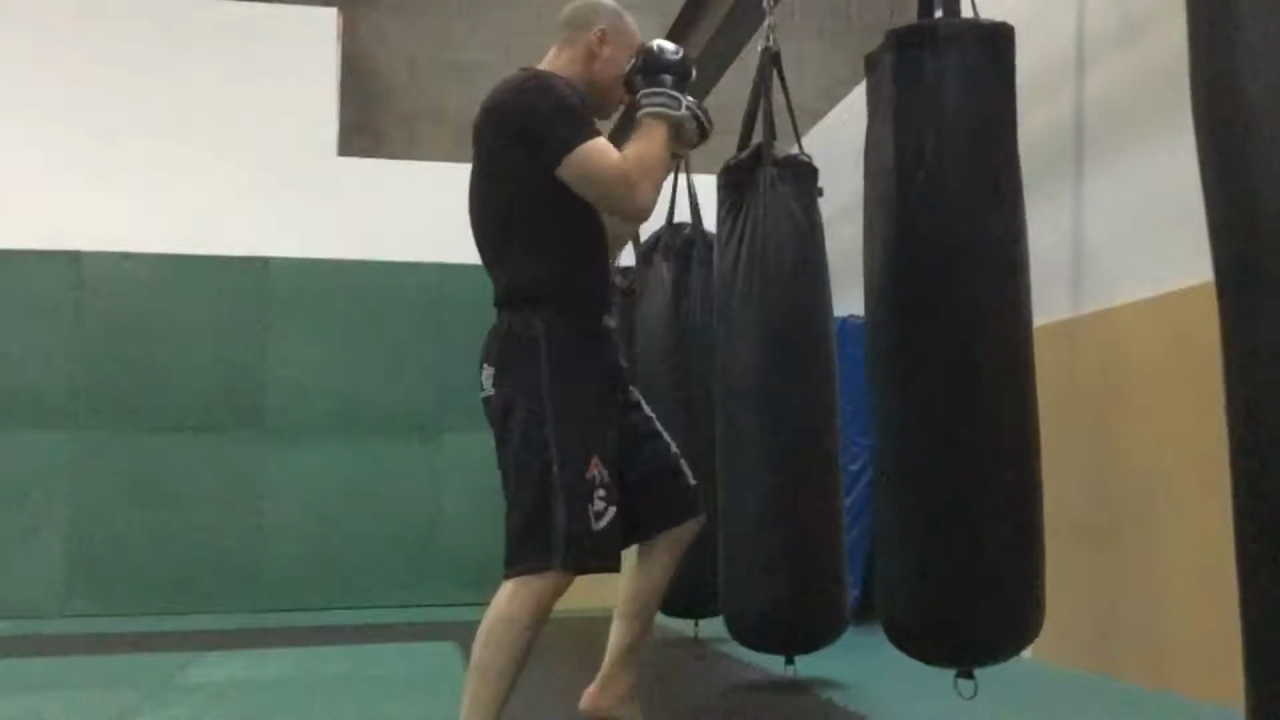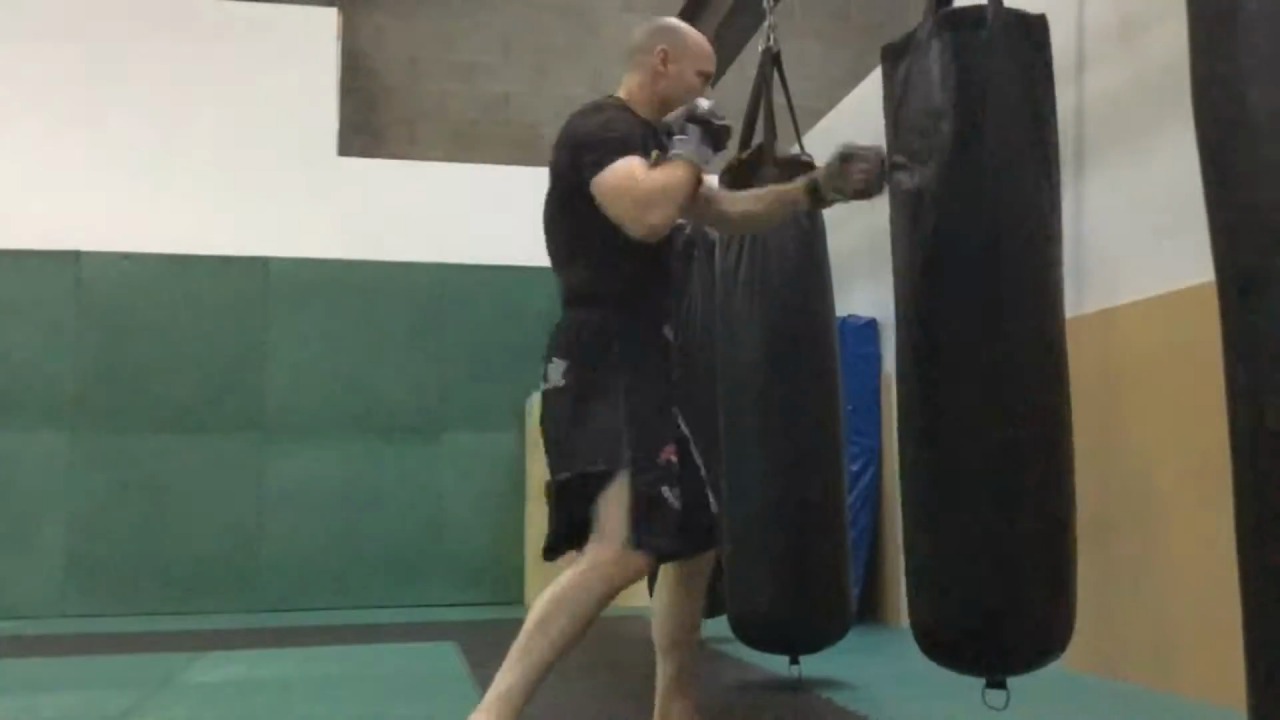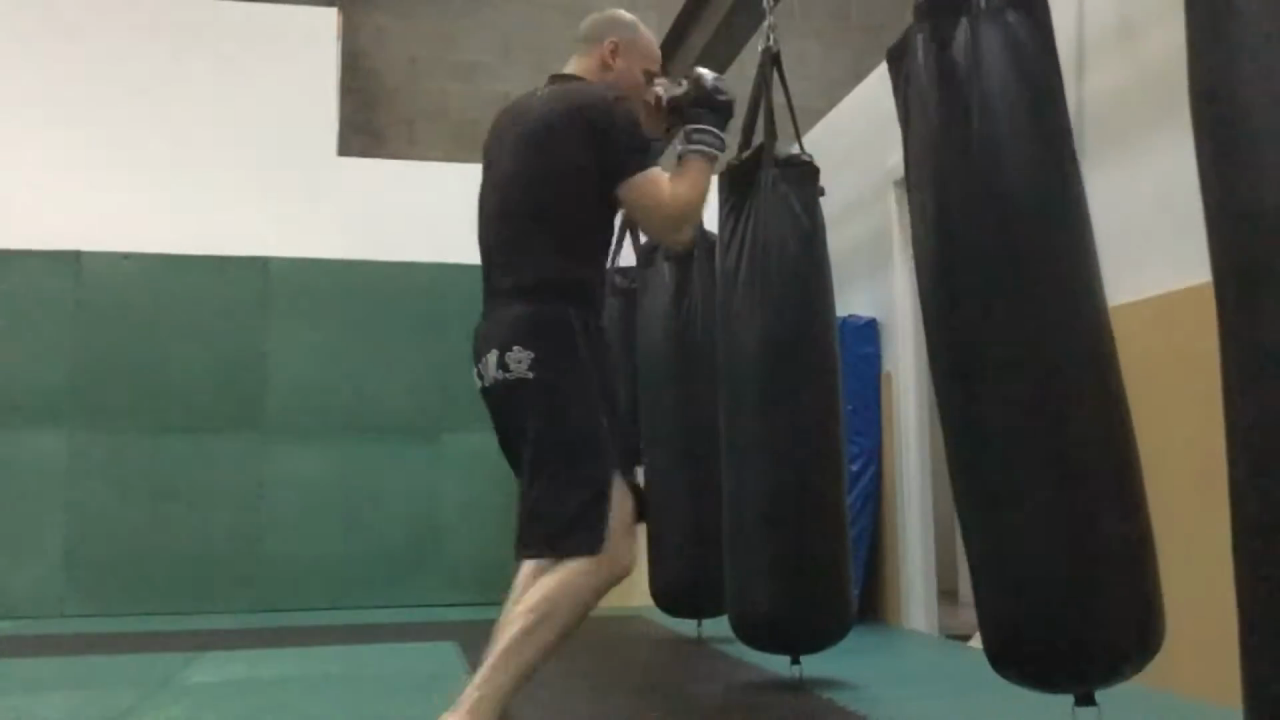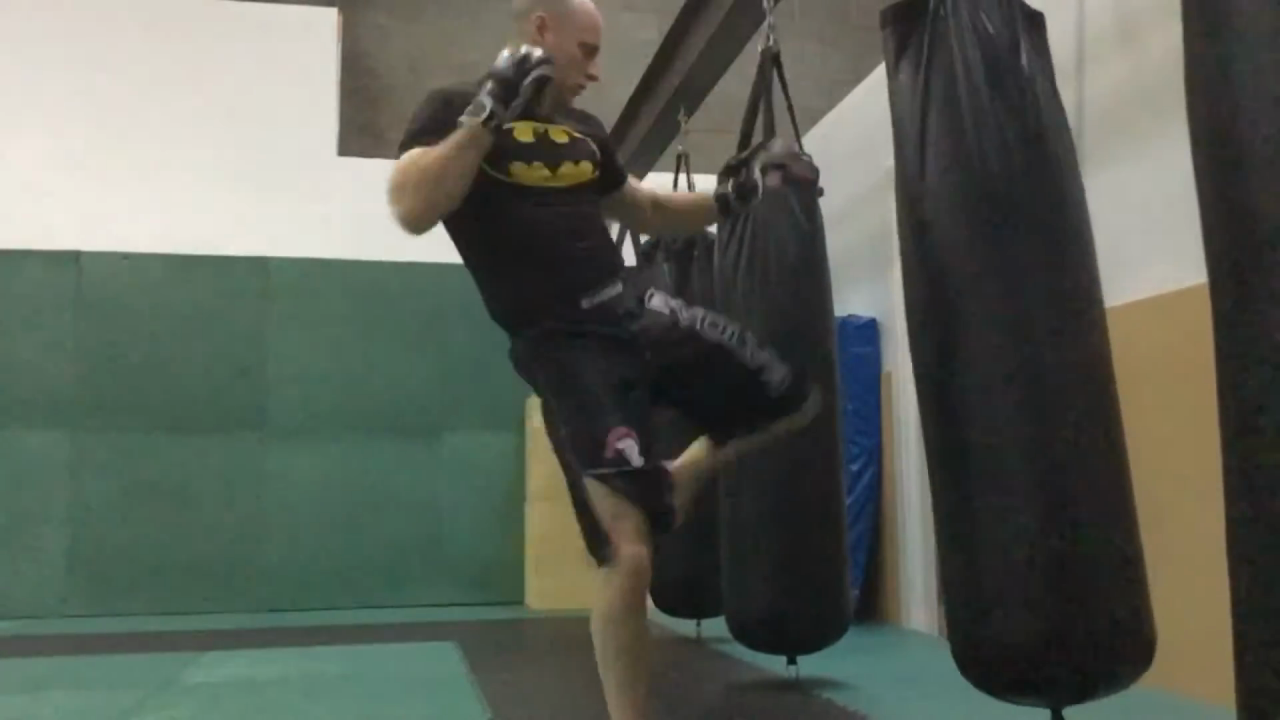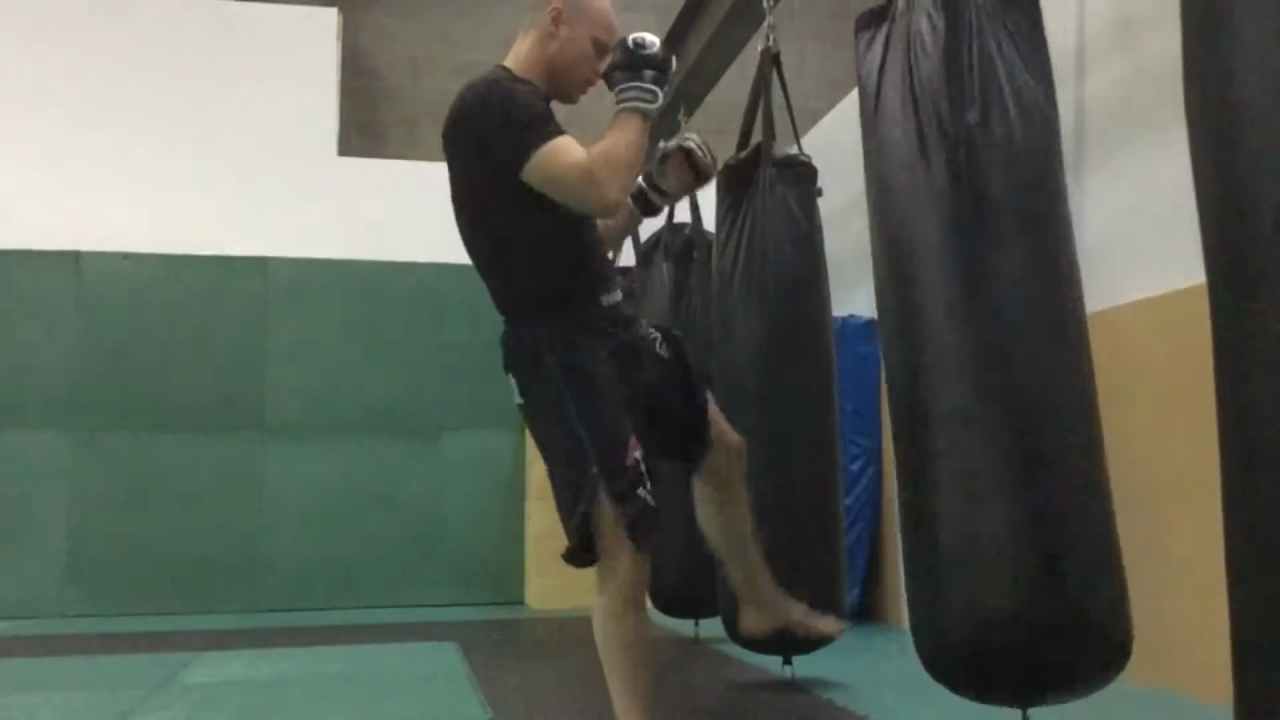
dt=0.4s
person 1, frame 1
left shoulder: (549, 115)
right shoulder: (533, 98)
left elbow: (600, 232)
right elbow: (629, 194)
left wrist: (672, 144)
right wrist: (662, 101)
left hip: (585, 351)
right hip: (545, 352)
left knee: (675, 515)
right knee: (546, 565)
person 1, frame 2
left shoulder: (656, 139)
right shoulder: (596, 128)
left elbow: (724, 213)
right elbow: (648, 218)
left wrist: (825, 185)
right wrist: (695, 144)
left hip: (633, 362)
right hip: (604, 359)
left knee: (693, 548)
right knee: (617, 548)
person 1, frame 3
left shoulder: (516, 117)
right shoulder: (599, 112)
right elbow: (677, 225)
left wrist: (685, 122)
right wrist: (701, 131)
left hip: (507, 345)
right hip: (548, 345)
left knee: (560, 545)
right knee: (602, 555)
person 1, frame 4
left shoulder: (581, 127)
right shoulder: (448, 111)
left elbow: (649, 211)
right elbow: (413, 209)
left wrist: (738, 195)
right wrist: (489, 108)
left hip: (637, 313)
right hip: (566, 350)
left knee: (785, 404)
right knee: (629, 557)
left ankle: (667, 485)
person 1, frame 5
left shoulder: (528, 110)
right shoulder: (488, 105)
right elbow: (592, 190)
left wrist: (654, 191)
right wrist: (637, 93)
left hip: (610, 327)
right hip: (560, 352)
left knee: (725, 450)
right knee: (622, 551)
left ankle: (763, 604)
